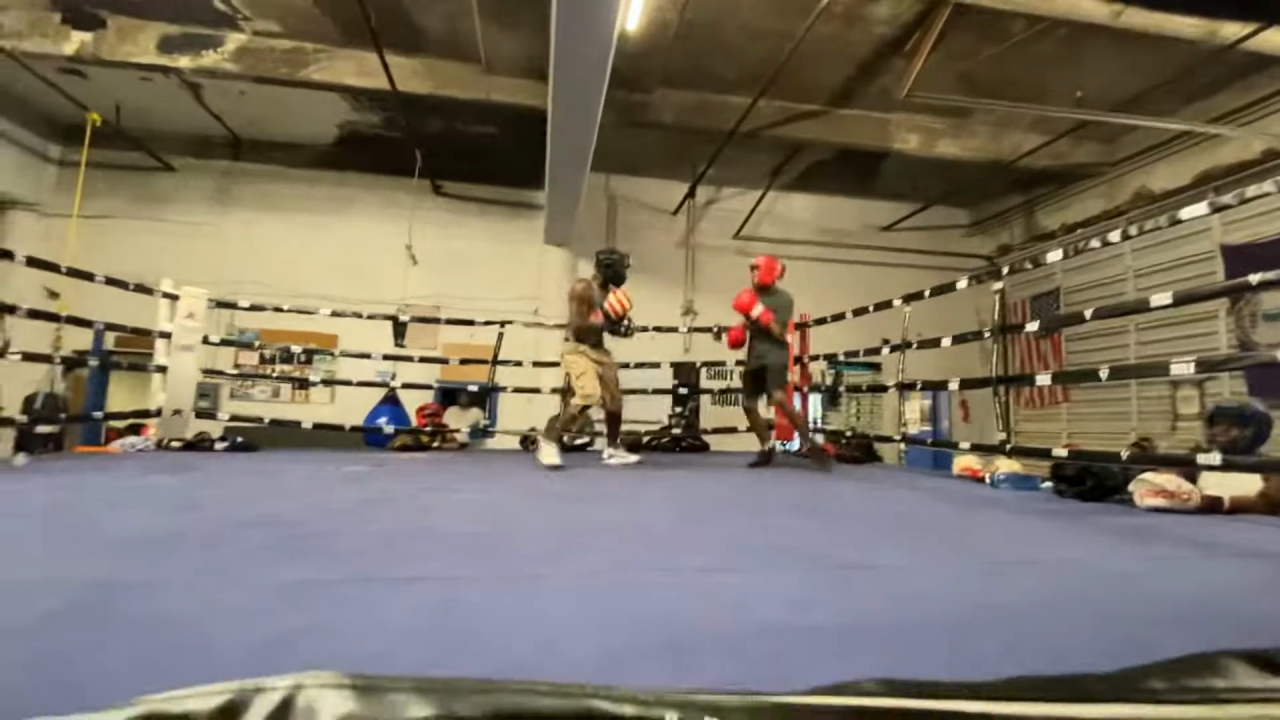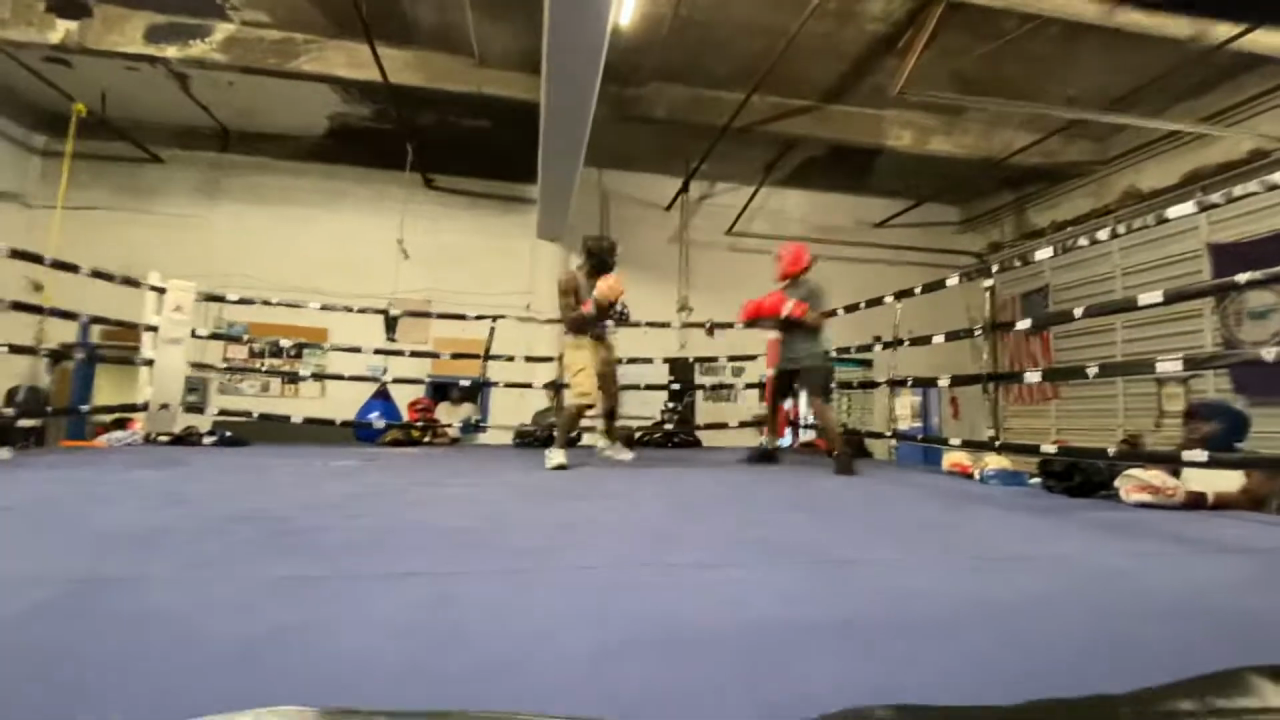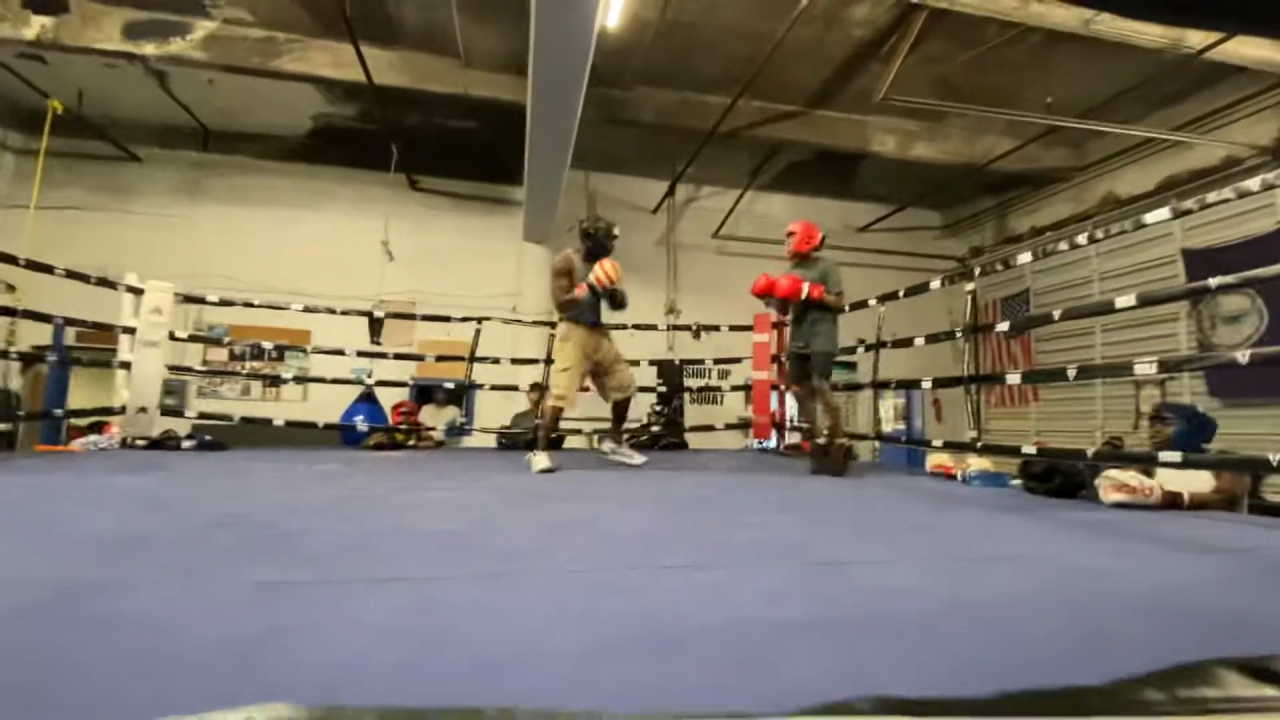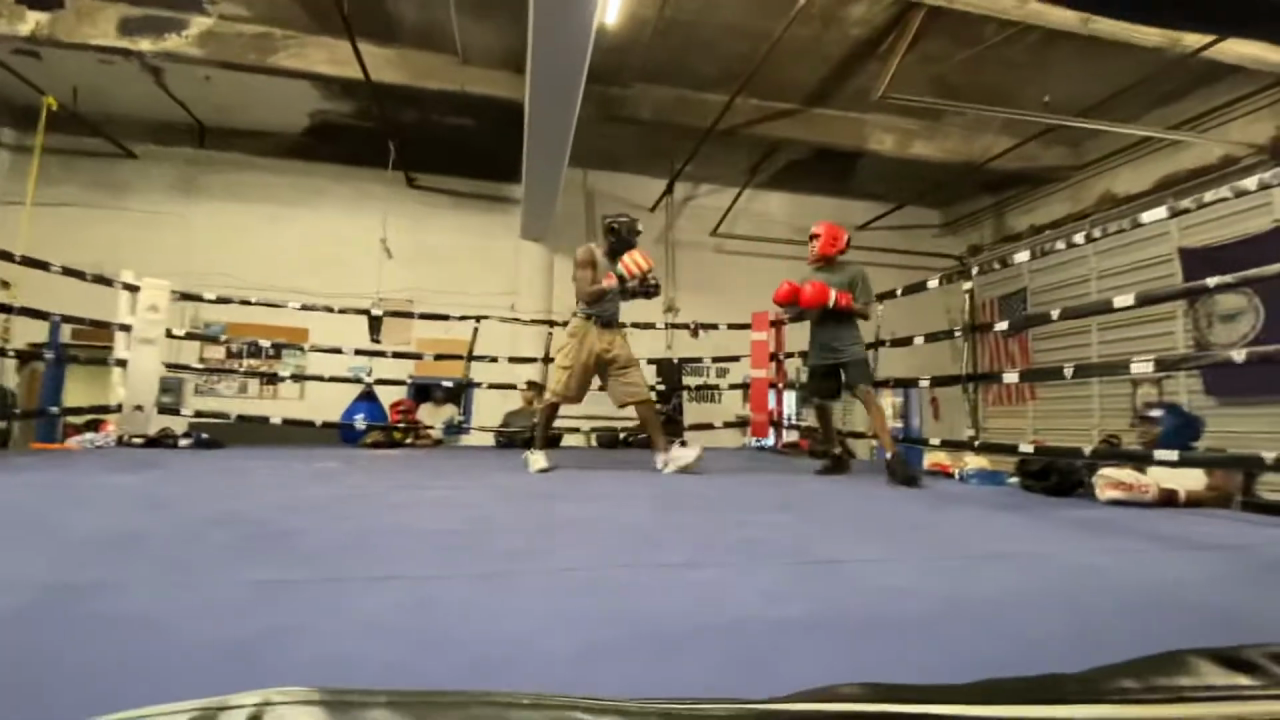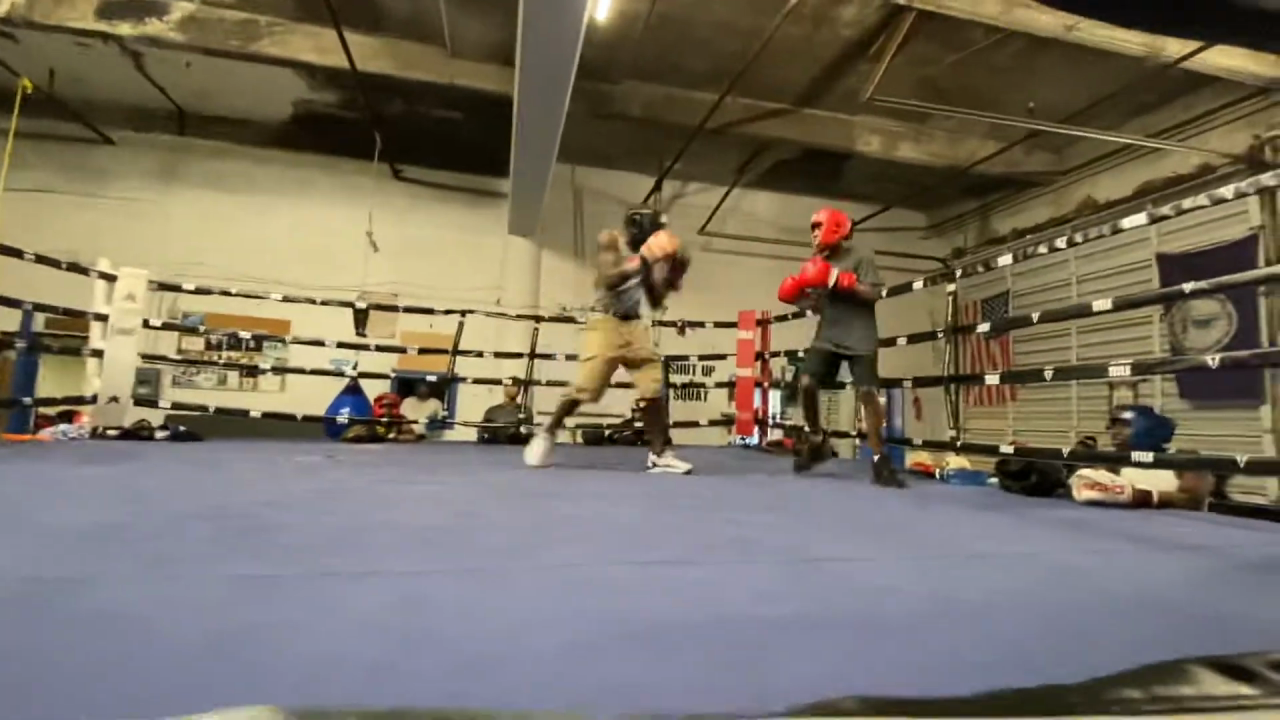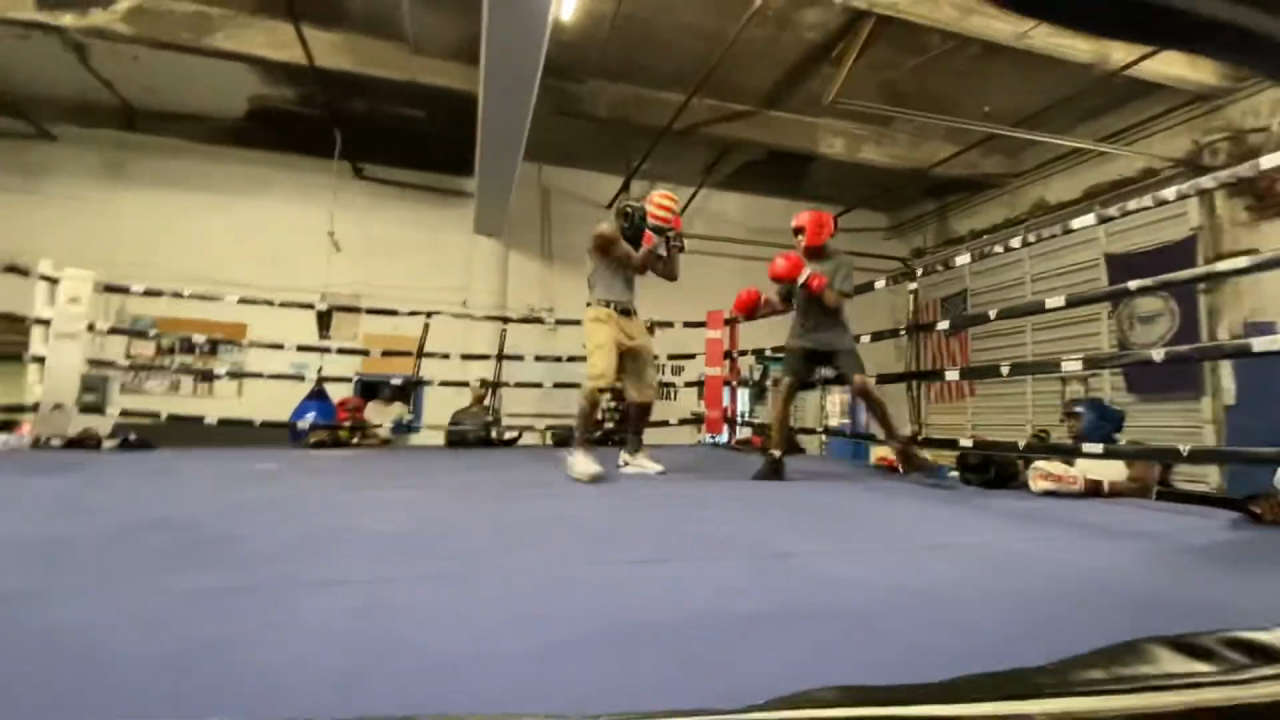
dt=0.2s
person 1, frame 1
left shoulder: (610, 291)
right shoulder: (582, 289)
right elbow: (577, 328)
left wrist: (621, 325)
right wrist: (603, 316)
left hip: (598, 351)
right hip: (578, 351)
left knee: (614, 404)
right knee: (588, 397)
left ankle: (613, 450)
right ankle: (550, 441)
person 1, frame 2
left shoulder: (604, 279)
right shoulder: (570, 279)
right elbow: (569, 321)
left wrist: (614, 311)
right wrist: (593, 306)
left hip: (601, 343)
right hip: (579, 343)
left knee: (610, 399)
right knee: (583, 397)
left ankle: (610, 442)
right ankle: (557, 449)
person 1, frame 3
left shoulder: (600, 264)
right shoulder: (565, 261)
left elbow: (613, 301)
right elbow: (560, 304)
left wrist: (615, 295)
right wrist: (588, 288)
left hip: (598, 332)
right hip: (573, 332)
left knee: (624, 387)
right knee: (562, 395)
left ankle: (613, 442)
right ankle: (540, 452)
person 1, frame 4
left shoulder: (621, 259)
right shoulder: (587, 254)
right elbow: (587, 295)
left wrist: (644, 288)
right wrist: (617, 280)
left hip: (612, 333)
right hip: (585, 330)
left knee: (639, 392)
right knee: (558, 393)
left ankle: (665, 453)
right ankle: (537, 450)
person 1, frame 5
left shoulder: (645, 253)
right shoulder: (609, 240)
left elbow: (655, 302)
right elbow: (609, 280)
left wrist: (673, 275)
right wrist: (643, 261)
left hip: (634, 325)
right hip: (606, 323)
left knee: (654, 388)
right knee: (584, 389)
left ankle: (659, 454)
right ankle: (546, 434)
person 1, frame 6
left shoulder: (642, 242)
right shoulder: (606, 234)
left elbow: (671, 274)
right elbow: (639, 265)
left wrist: (672, 240)
right wrist: (654, 232)
left hip: (631, 319)
right hip: (604, 316)
left knee: (644, 392)
right knee: (599, 382)
left ankle: (632, 453)
right ankle: (579, 451)
person 2, frame 1
left shoulder: (783, 298)
right shoulder: (753, 296)
left elbow: (779, 333)
left wrist: (758, 312)
right wrist: (741, 331)
left hip: (775, 357)
right hip: (755, 359)
left knee: (779, 398)
right knee: (748, 404)
left ankle: (809, 445)
right ankle: (767, 449)
person 2, frame 2
left shoulder: (811, 288)
right shoulder: (783, 291)
left elbow: (817, 322)
left wrist: (791, 310)
right wrist: (761, 315)
left hip: (810, 356)
right hip: (788, 357)
left knee: (817, 401)
right knee: (774, 401)
left ankle: (841, 453)
right ankle: (769, 447)
person 2, frame 3
left shoulder: (825, 267)
right shoulder: (792, 270)
left elbow: (838, 303)
right elbow: (783, 310)
left wrist: (809, 292)
right wrist: (771, 295)
left hip: (821, 338)
right hip: (798, 340)
left knee: (820, 386)
right knee: (800, 390)
left ankle: (839, 441)
right ankle: (821, 443)
person 2, frame 4
left shoulder: (854, 272)
right shoulder: (811, 276)
left elbow: (866, 312)
right elbow: (798, 315)
left wrist: (835, 300)
right wrist: (789, 303)
left hip: (850, 347)
right hip: (820, 352)
left knee: (866, 394)
right knee: (820, 405)
left ankle: (893, 459)
right ankle: (837, 455)
person 2, frame 5
left shoulder: (861, 257)
right shoulder: (818, 264)
left elbow: (872, 295)
left wrist: (837, 279)
right wrist: (799, 296)
left hip: (859, 339)
right hip: (827, 338)
left knee: (867, 393)
right knee: (807, 385)
left ankle: (880, 461)
right ankle: (816, 440)
person 2, frame 6
left shoulder: (839, 263)
right shoulder: (794, 262)
left elbow: (834, 303)
right elbow: (783, 304)
left wrist: (808, 278)
right wrist: (760, 304)
left hip: (835, 338)
right hip: (803, 339)
left knee: (862, 386)
right knee: (785, 388)
left ankle: (900, 446)
right ankle: (774, 460)
